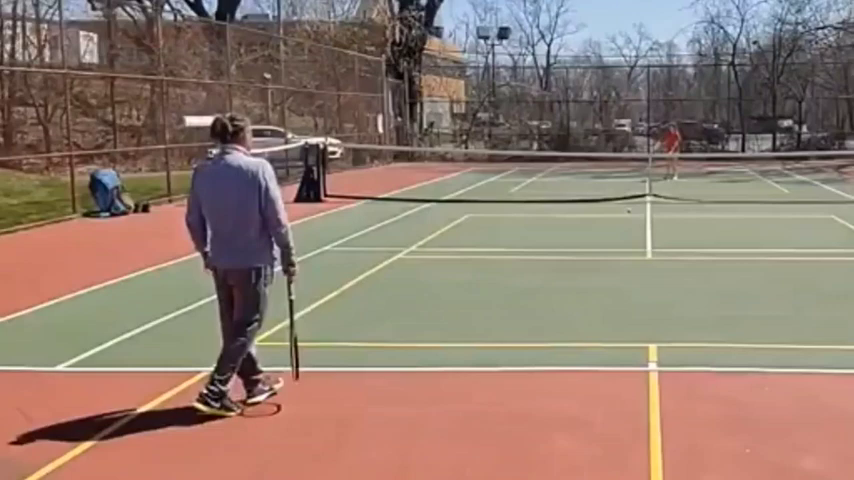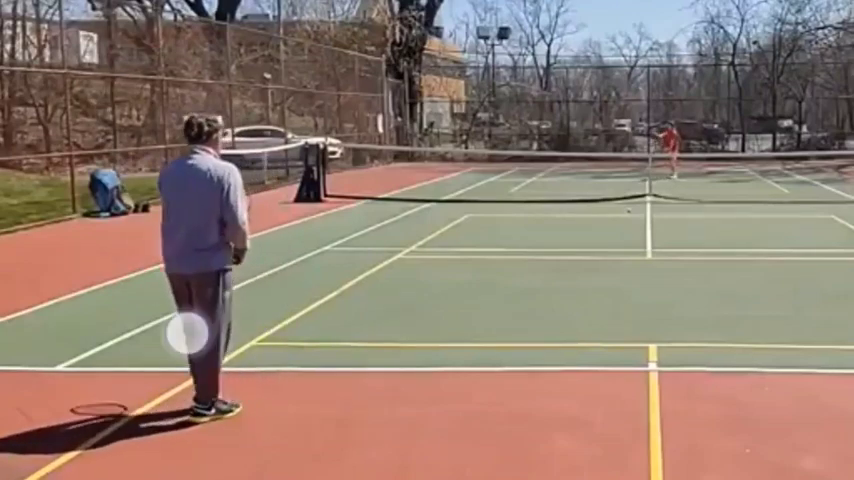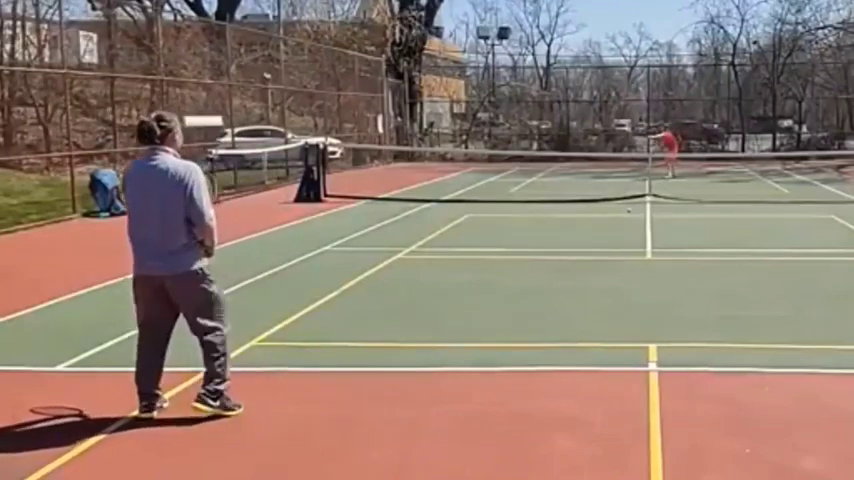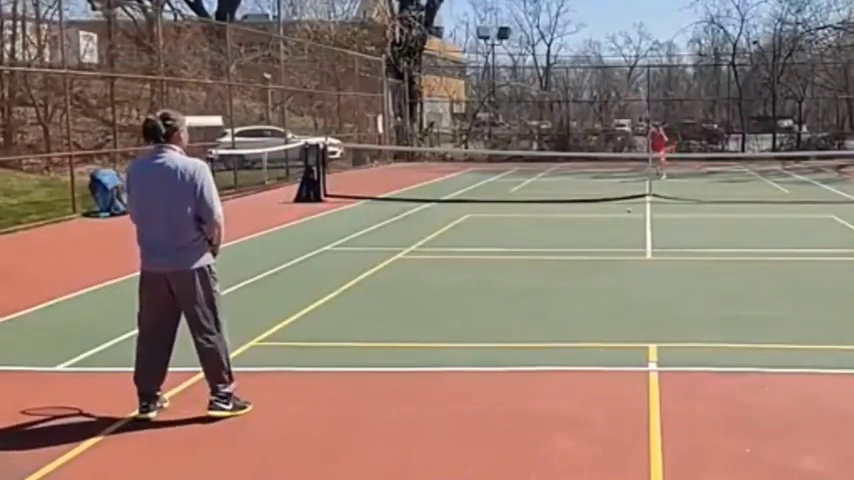
dt=0.5s
person 1, frame 1
left shoulder: (203, 171)
right shoulder: (258, 168)
left elbow: (193, 220)
right elbow: (276, 217)
left wrist: (206, 251)
right wrist: (288, 253)
left hip: (220, 262)
right hip: (252, 261)
left knee: (234, 325)
right knee: (243, 328)
left ankle: (254, 381)
right ankle: (215, 393)
person 1, frame 2
left shoulder: (169, 171)
right shoulder: (224, 171)
left elbow: (176, 216)
right elbow: (237, 223)
right wrist: (240, 248)
left hip: (176, 264)
right hip: (211, 263)
right knee: (212, 333)
left ankle: (206, 392)
right ankle: (206, 402)
person 1, frame 3
left shoulder: (132, 173)
right shoulder: (187, 171)
left elbow: (137, 216)
right elbow: (205, 223)
right wrist: (209, 246)
left hip: (145, 268)
right hip: (184, 266)
left knee: (151, 334)
right knee: (213, 325)
left ankle: (148, 398)
right ankle: (213, 392)
person 1, frame 4
left shoulder: (135, 171)
right shoulder: (194, 168)
left elbow: (136, 216)
right elbow: (214, 220)
right wrist: (213, 245)
left hip: (153, 266)
right hip: (191, 264)
left knee: (152, 334)
right knee: (209, 332)
left ankle: (148, 398)
right ankle: (222, 396)
